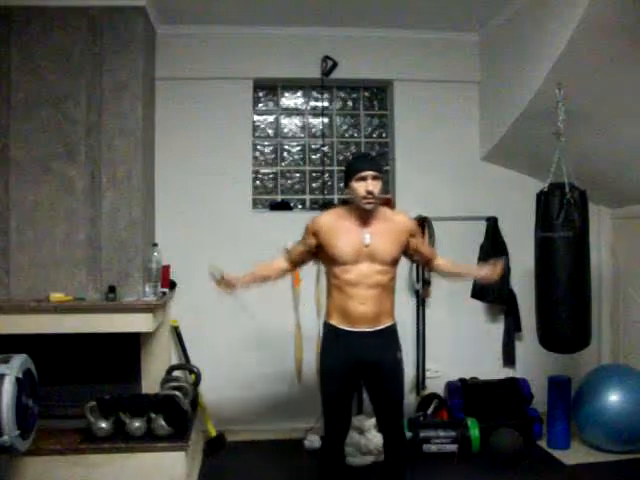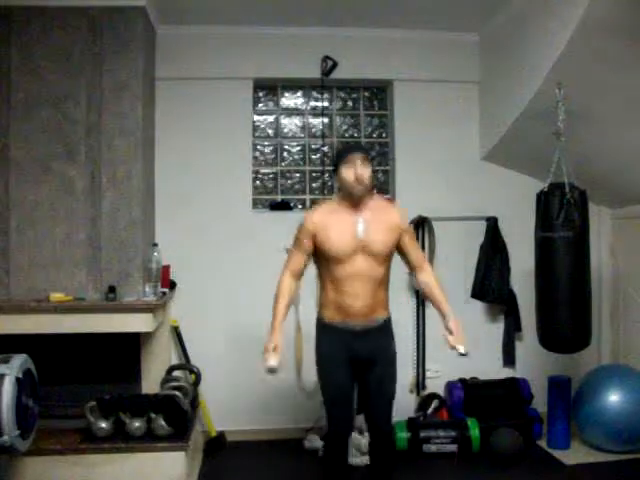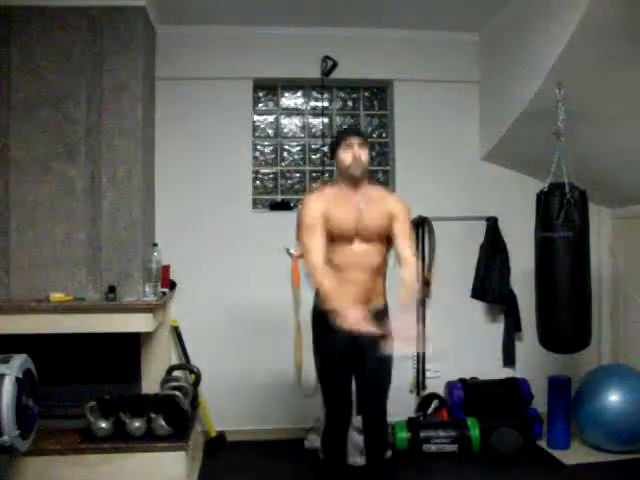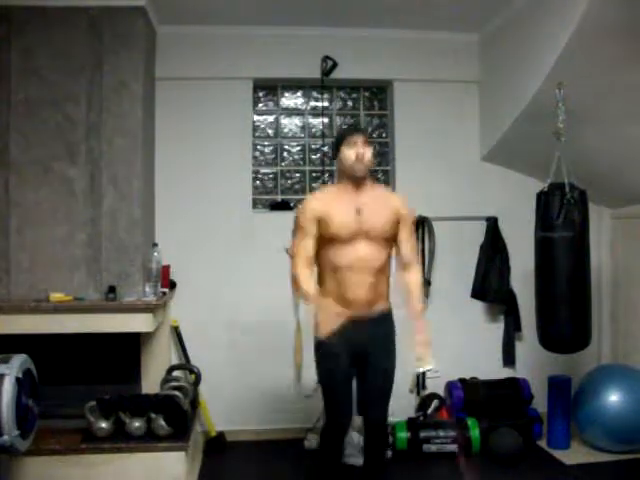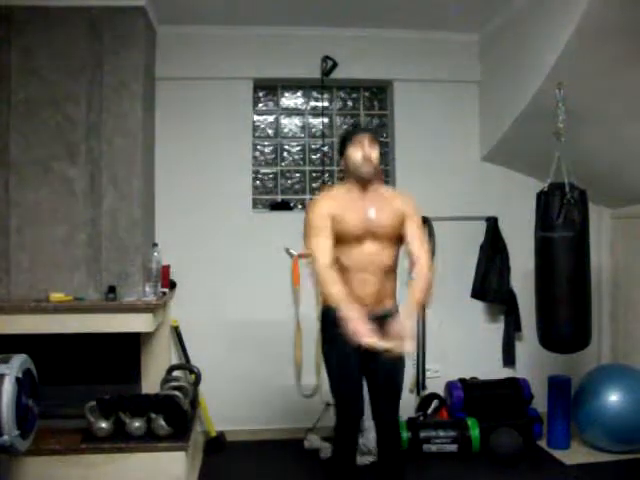
dt=0.5s
person 1, frame 1
left shoulder: (403, 225)
right shoulder: (324, 224)
left elbow: (431, 260)
right elbow: (288, 261)
left wrist: (474, 272)
right wrist: (243, 279)
left hip: (384, 340)
right hip: (338, 339)
left knee: (393, 427)
right knee: (335, 429)
person 1, frame 2
left shoulder: (395, 219)
right shoulder: (315, 221)
left elbow: (422, 270)
right elbow: (290, 275)
left wrist: (448, 320)
right wrist: (276, 332)
left hip: (379, 334)
right hip: (334, 335)
left knee: (381, 425)
right knee: (340, 425)
person 1, frame 3
left shoulder: (392, 204)
right shoulder: (316, 203)
left elbow: (408, 261)
right elbow: (316, 262)
right wrist: (345, 309)
left hip: (375, 322)
right hip: (330, 321)
left knee: (376, 416)
right knee: (338, 415)
person 1, frame 4
left shoulder: (395, 206)
right shoulder: (315, 206)
left elbow: (410, 270)
right elbow: (301, 267)
left wrist: (419, 326)
right wrist: (321, 309)
left hip: (379, 324)
right hip: (333, 325)
left knee: (376, 420)
right knee: (338, 419)
person 1, frame 5
left shoulder: (402, 205)
right shoulder: (324, 205)
left elbow: (422, 264)
right elbow: (324, 267)
left wrist: (409, 313)
right wrist: (352, 317)
left hip: (386, 326)
right hip: (339, 324)
left knee: (388, 419)
right knee: (350, 417)
